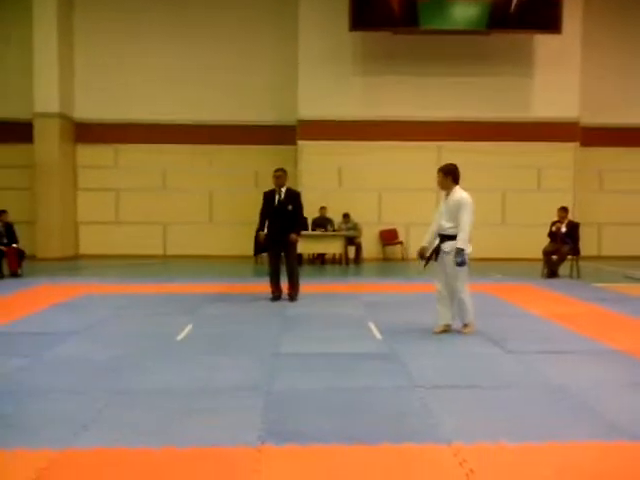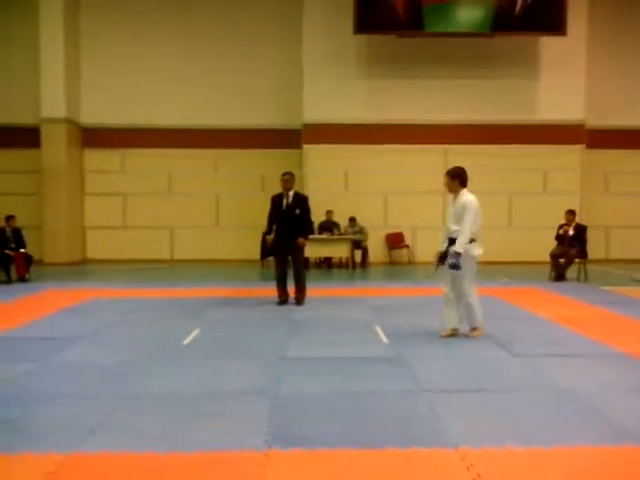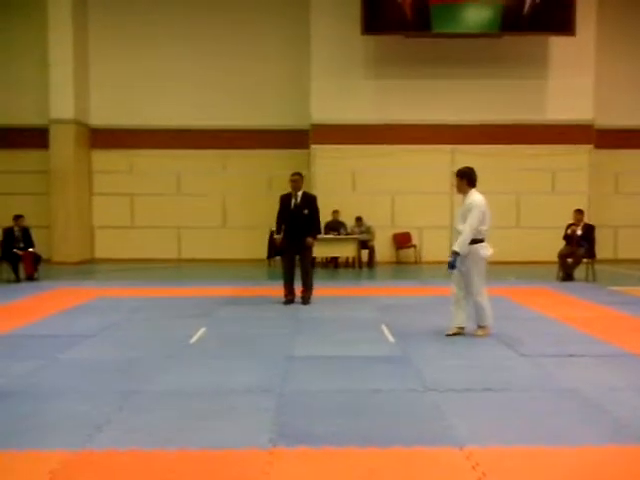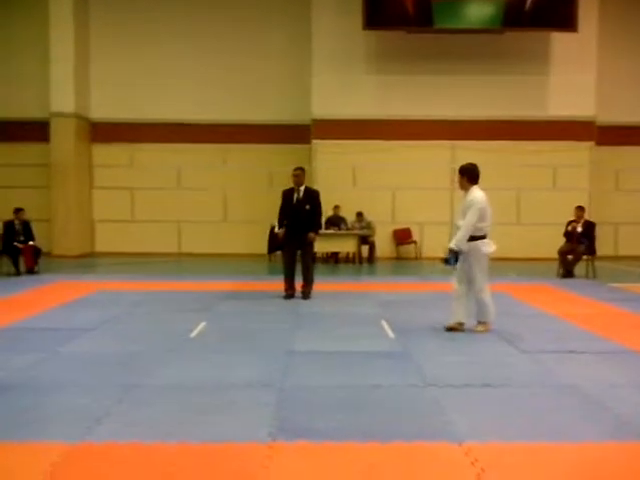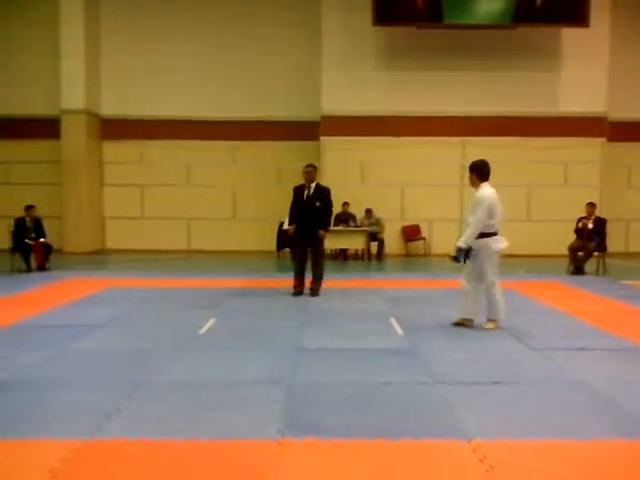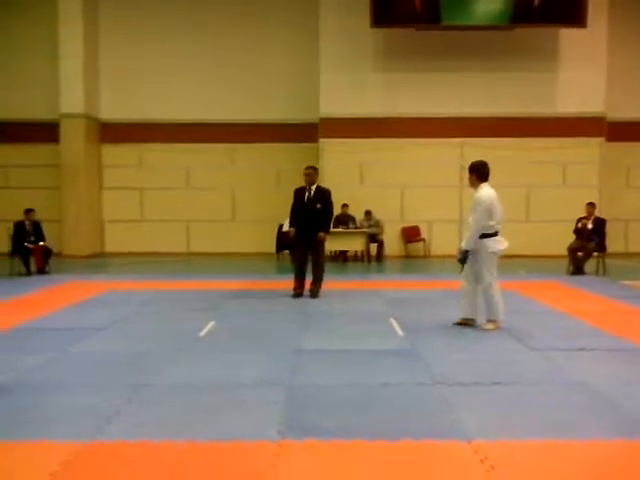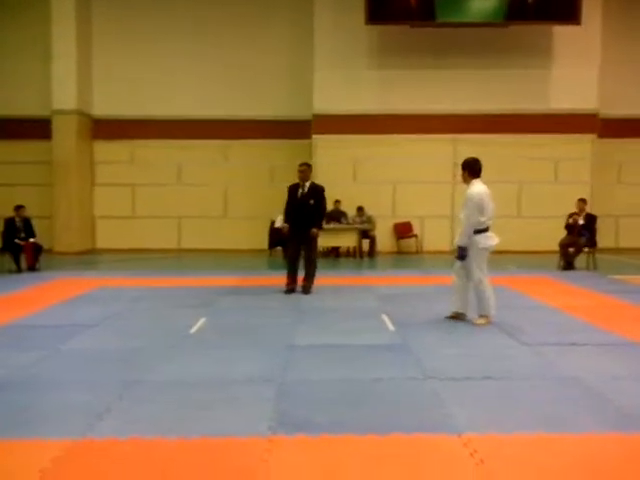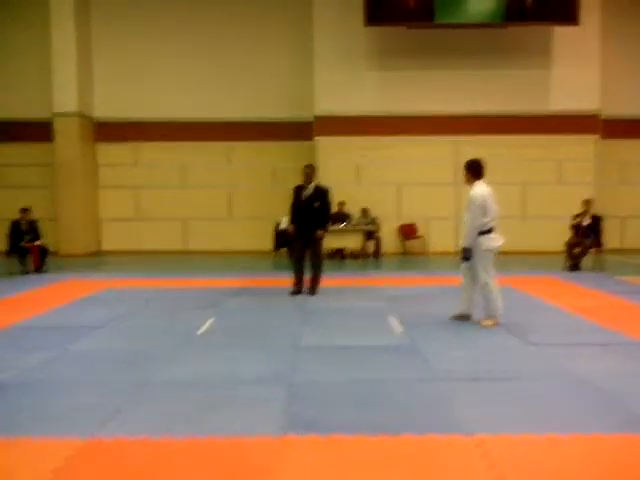
dt=0.1s
person 1, frame 1
left shoulder: (463, 198)
right shoulder: (445, 198)
left elbow: (464, 225)
right elbow: (437, 224)
left wrist: (460, 248)
right wrist: (425, 244)
left hip: (454, 246)
right hip: (443, 245)
left knee: (458, 286)
right knee: (442, 287)
left ankle: (468, 321)
right ankle: (445, 322)
person 1, frame 2
left shoulder: (469, 201)
right shoulder: (454, 201)
left elbow: (466, 229)
left wrist: (457, 252)
right wrist: (444, 249)
left hip: (463, 250)
right hip: (453, 248)
left knee: (466, 290)
right knee: (450, 290)
left ankle: (476, 325)
right ankle: (452, 326)
person 1, frame 3
left shoulder: (476, 201)
right shoulder: (468, 200)
left elbow: (470, 229)
left wrist: (456, 251)
right wrist: (458, 250)
left hip: (474, 250)
right hip: (465, 250)
left knee: (476, 289)
right knee: (458, 288)
left ankle: (484, 325)
right ankle: (459, 325)
person 1, frame 4
left shoulder: (477, 198)
right shoulder: (471, 196)
left elbow: (468, 226)
left wrist: (453, 247)
left hip: (476, 247)
right hip: (468, 246)
left knee: (479, 285)
right knee: (460, 284)
left ankle: (485, 321)
right ankle: (459, 320)
person 1, frame 5
left shoulder: (484, 195)
right shoulder: (485, 192)
left elbow: (476, 225)
left wrist: (461, 245)
left hip: (486, 244)
right hip: (481, 242)
left knee: (490, 281)
right knee: (470, 279)
left ankle: (494, 318)
right ankle: (467, 317)
person 1, frame 6
left shoulder: (483, 196)
right shoulder: (486, 193)
left elbow: (476, 226)
left wrist: (465, 248)
left hip: (486, 244)
right hip: (481, 242)
left knee: (488, 282)
right knee: (469, 279)
left ankle: (494, 319)
right ankle: (469, 316)
person 1, frame 7
left shoulder: (473, 192)
right shoulder: (481, 189)
left elbow: (469, 222)
left wrist: (460, 245)
left hip: (477, 239)
right hip: (476, 238)
left knee: (478, 277)
right knee: (461, 273)
left ankle: (486, 313)
right ankle: (460, 310)
person 1, frame 8
left shoulder: (476, 194)
right shoulder: (485, 190)
left elbow: (472, 223)
left wrist: (465, 246)
left hip: (481, 241)
right hip: (482, 238)
left knee: (485, 279)
right knee: (468, 275)
left ankle: (493, 314)
right ankle: (466, 311)
person 2, frame 1
left shoulder: (294, 195)
right shoulder: (267, 195)
left elbow: (299, 215)
right elbow: (263, 214)
left wrist: (296, 232)
right wrist: (261, 230)
left hip: (289, 235)
right hip: (272, 235)
left knee: (291, 264)
right knee: (273, 265)
left ankle: (293, 292)
right ankle: (276, 292)
person 2, frame 2
left shoulder: (302, 198)
right shoulder: (275, 198)
left elbow: (307, 219)
right elbow: (271, 217)
left wrist: (304, 236)
right wrist: (269, 234)
left hip: (296, 239)
right hip: (280, 239)
left knee: (298, 268)
right knee: (280, 269)
left ankle: (300, 296)
right ankle: (283, 296)
person 2, frame 3
left shoulder: (310, 198)
right shoulder: (284, 198)
left elbow: (315, 219)
right elbow: (280, 217)
left wrist: (312, 236)
right wrist: (278, 233)
left hip: (305, 239)
right hip: (288, 238)
left knee: (306, 268)
right knee: (288, 268)
left ankle: (306, 295)
right ankle: (289, 295)
person 2, frame 4
left shoulder: (313, 193)
right shoulder: (286, 193)
left elbow: (317, 214)
right elbow: (282, 211)
left wrist: (314, 231)
right wrist: (280, 227)
left hip: (306, 234)
right hip: (290, 233)
left knee: (307, 263)
right knee: (288, 263)
left ankle: (306, 290)
right ankle: (289, 290)
person 2, frame 5
left shoulder: (324, 191)
right shoulder: (297, 190)
left elbow: (328, 211)
right elbow: (293, 208)
left wrist: (324, 229)
right wrist: (291, 224)
left hip: (316, 231)
right hip: (300, 230)
left knee: (317, 260)
right knee: (299, 259)
left ankle: (315, 287)
right ankle: (299, 286)
person 2, frame 6
left shoulder: (325, 193)
right shoulder: (298, 192)
left elbow: (329, 213)
right elbow: (294, 210)
left wrist: (324, 231)
right wrist: (292, 226)
left hip: (317, 233)
right hip: (301, 232)
left knee: (317, 262)
right knee: (299, 261)
left ankle: (315, 289)
right ankle: (298, 288)
person 2, frame 7
left shoulder: (318, 189)
right shoulder: (292, 188)
left elbow: (322, 210)
right elbow: (288, 207)
left wrist: (317, 227)
right wrist: (286, 223)
left hip: (310, 229)
right hip: (294, 228)
left knee: (310, 258)
right knee: (292, 257)
left ankle: (307, 285)
right ankle: (291, 284)
person 2, frame 8
left shoulder: (322, 191)
right shoulder: (297, 190)
left elbow: (326, 212)
right elbow: (294, 208)
left wrist: (322, 229)
right wrist: (292, 224)
left hip: (315, 231)
right hip: (300, 230)
left knee: (316, 259)
right knee: (298, 258)
left ankle: (313, 286)
right ankle: (298, 285)
